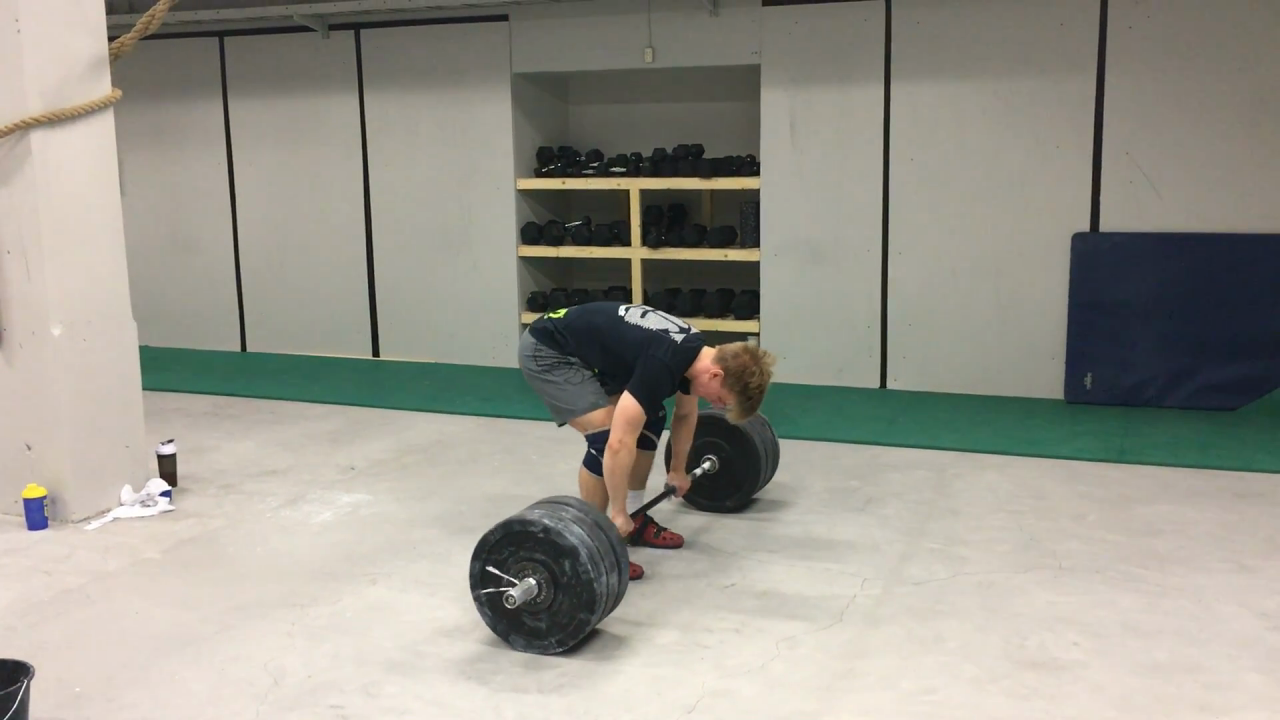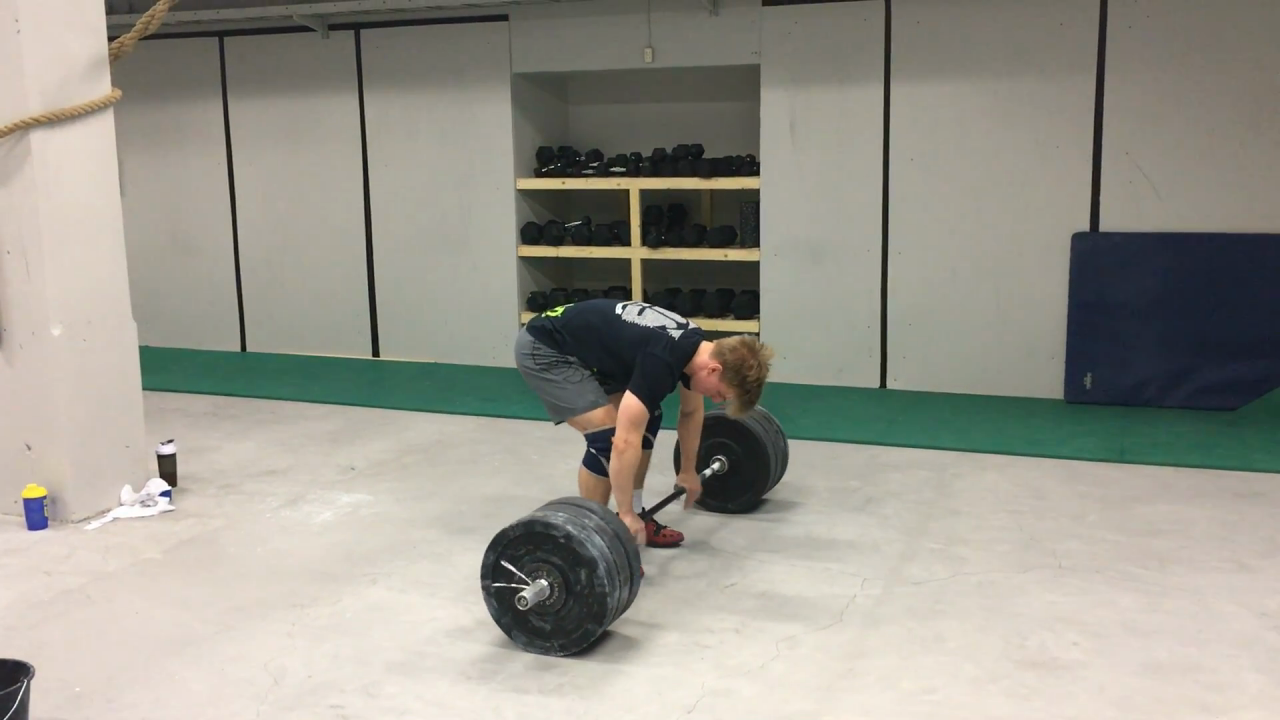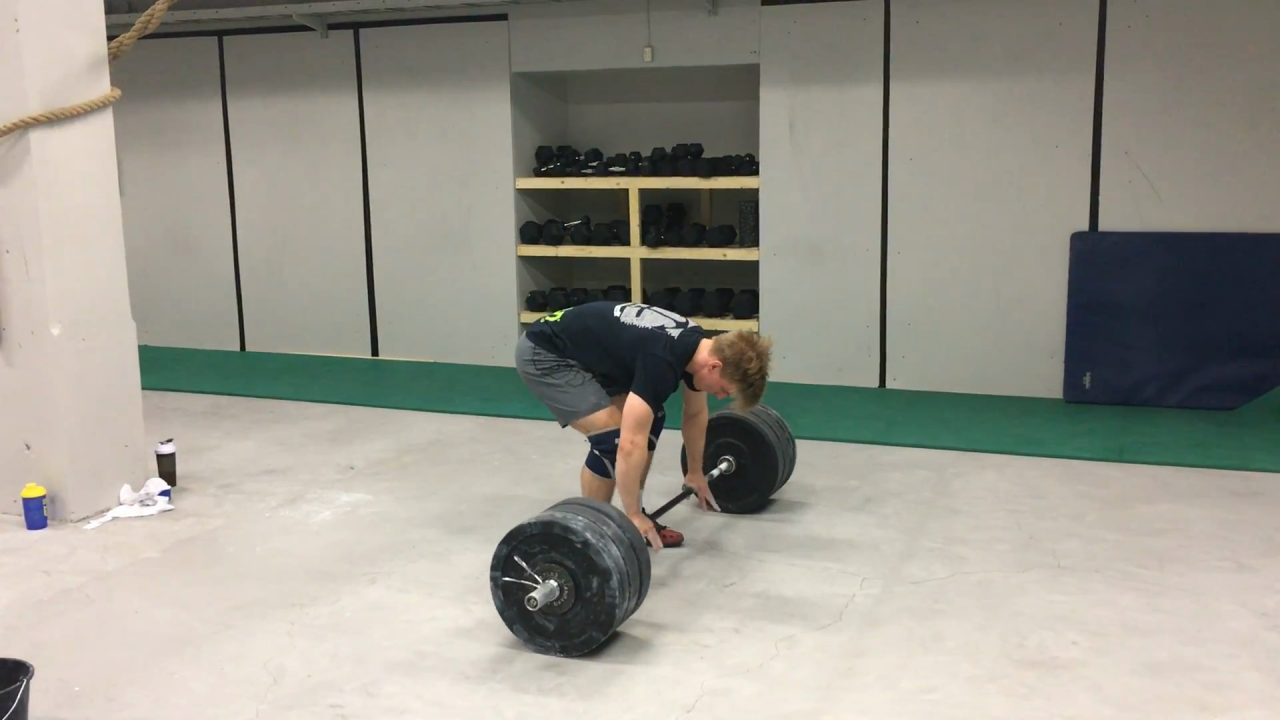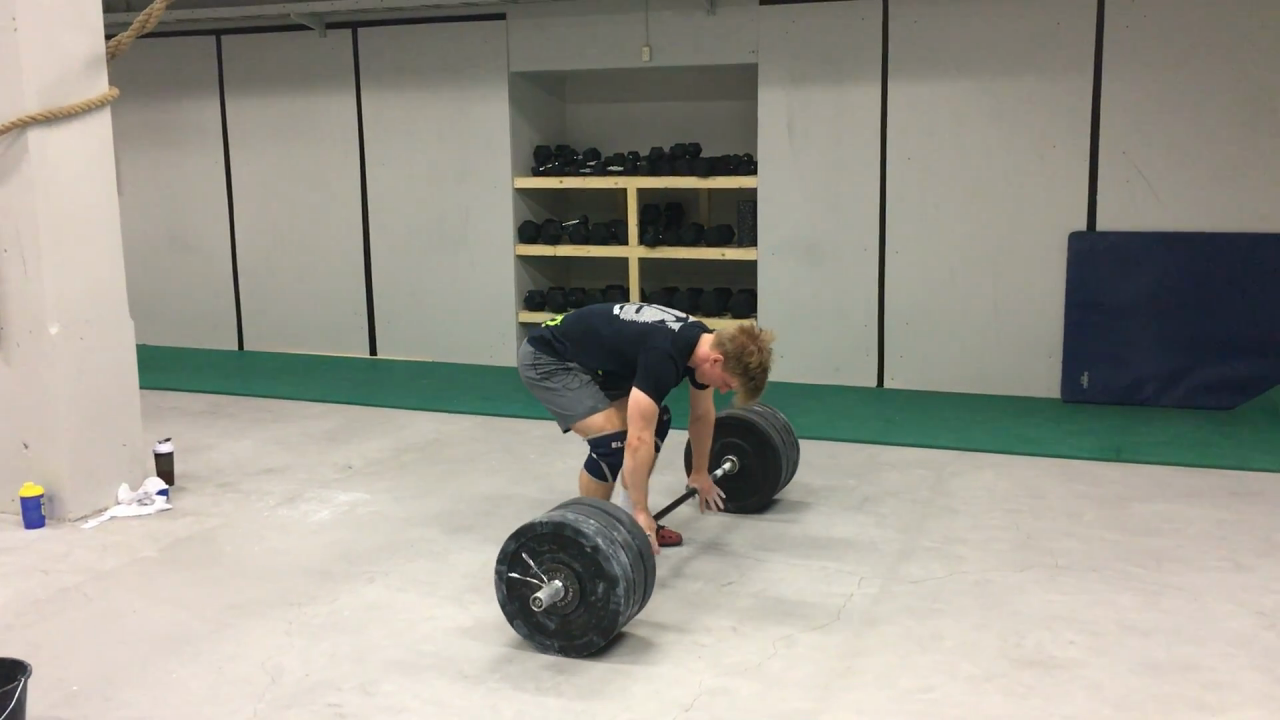
dt=0.2s
person 1, frame 1
left shoulder: (695, 351)
right shoulder: (662, 364)
left elbow: (685, 414)
right elbow: (620, 442)
left wrist: (678, 471)
right wrist: (617, 513)
left hip: (585, 347)
right hip: (546, 350)
left knee: (648, 419)
right knee: (606, 435)
left ankle: (635, 522)
person 1, frame 2
left shoulder: (697, 347)
right shoulder: (662, 361)
left elbow: (690, 412)
right elbow: (625, 442)
left wrist: (688, 471)
right wrist: (624, 514)
left hip: (580, 346)
right hip: (543, 349)
left knee: (645, 419)
right knee: (608, 436)
left ankle: (636, 517)
person 1, frame 3
left shoulder: (699, 347)
right shoulder: (663, 361)
left elbow: (694, 414)
right elbow: (630, 443)
left wrist: (695, 473)
right wrist: (634, 516)
left hip: (583, 350)
right hip: (544, 354)
left knee: (649, 420)
right knee: (612, 435)
left ankle: (630, 524)
person 1, frame 4
left shoulder: (703, 343)
right shoulder: (664, 355)
left elbow: (702, 415)
right elbow: (639, 439)
left wrist: (700, 473)
right wrist: (642, 512)
left hip: (587, 354)
right hip: (546, 358)
left knee: (656, 421)
right knee: (612, 439)
